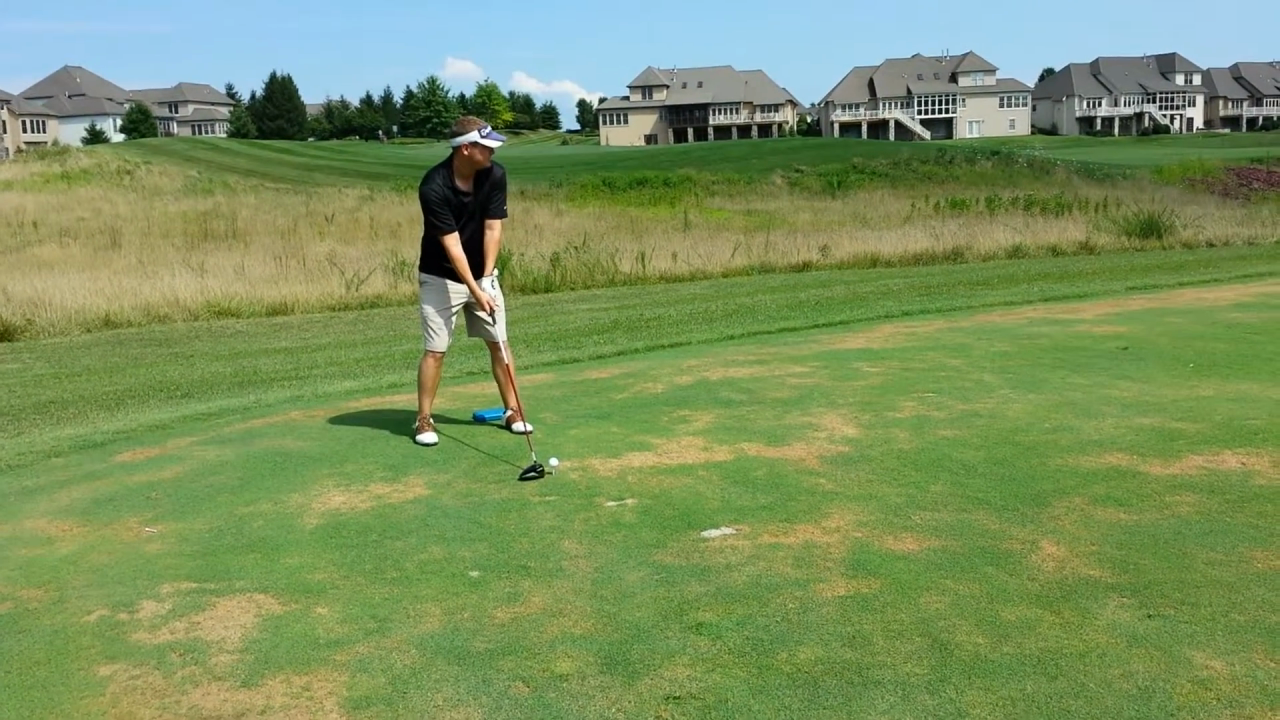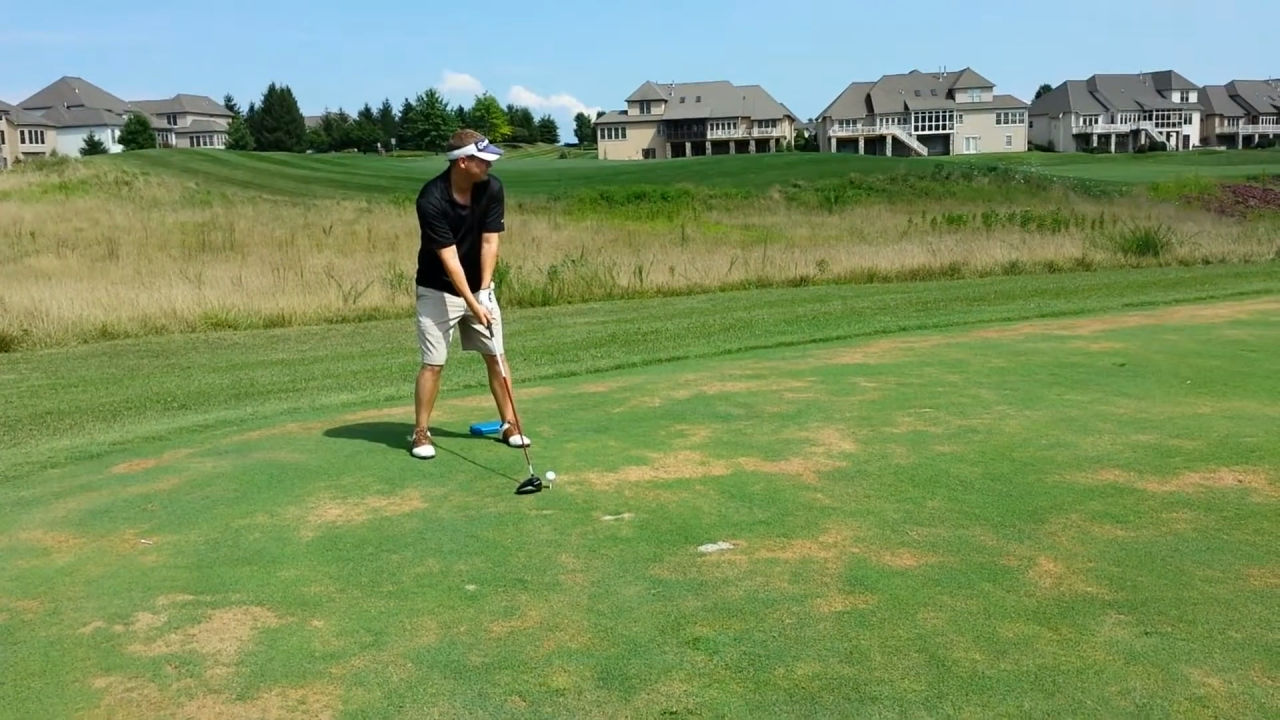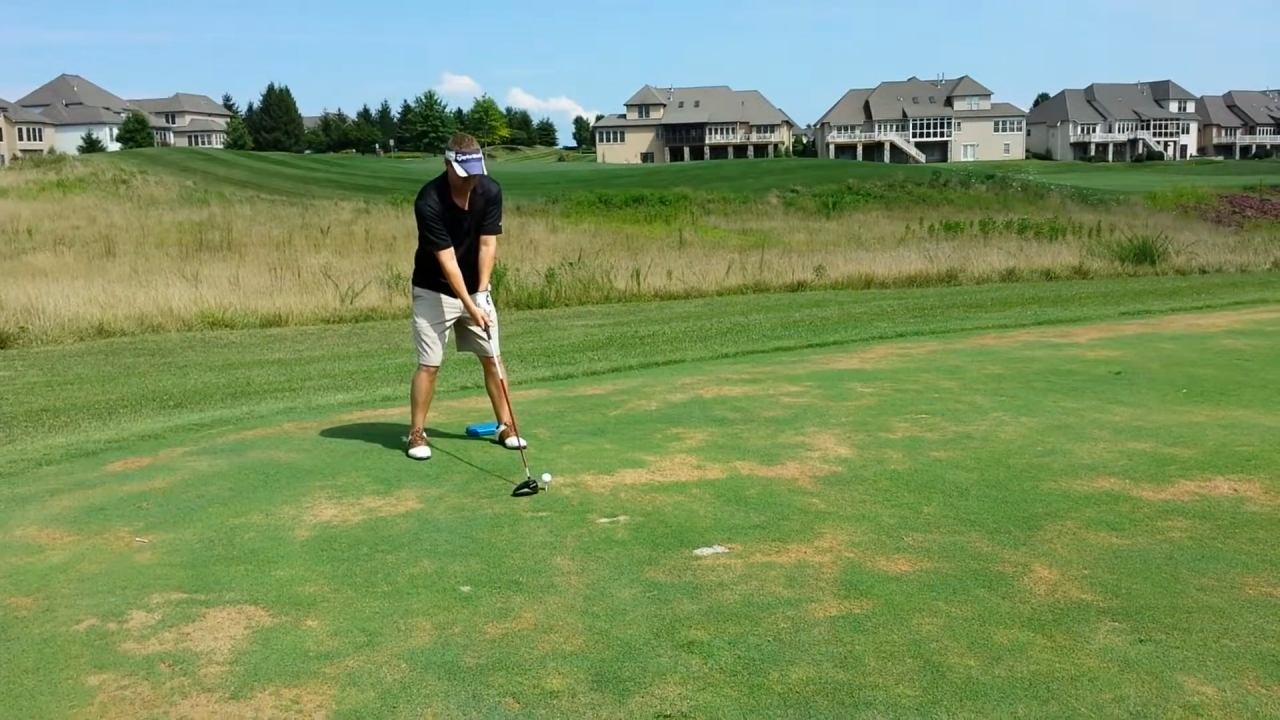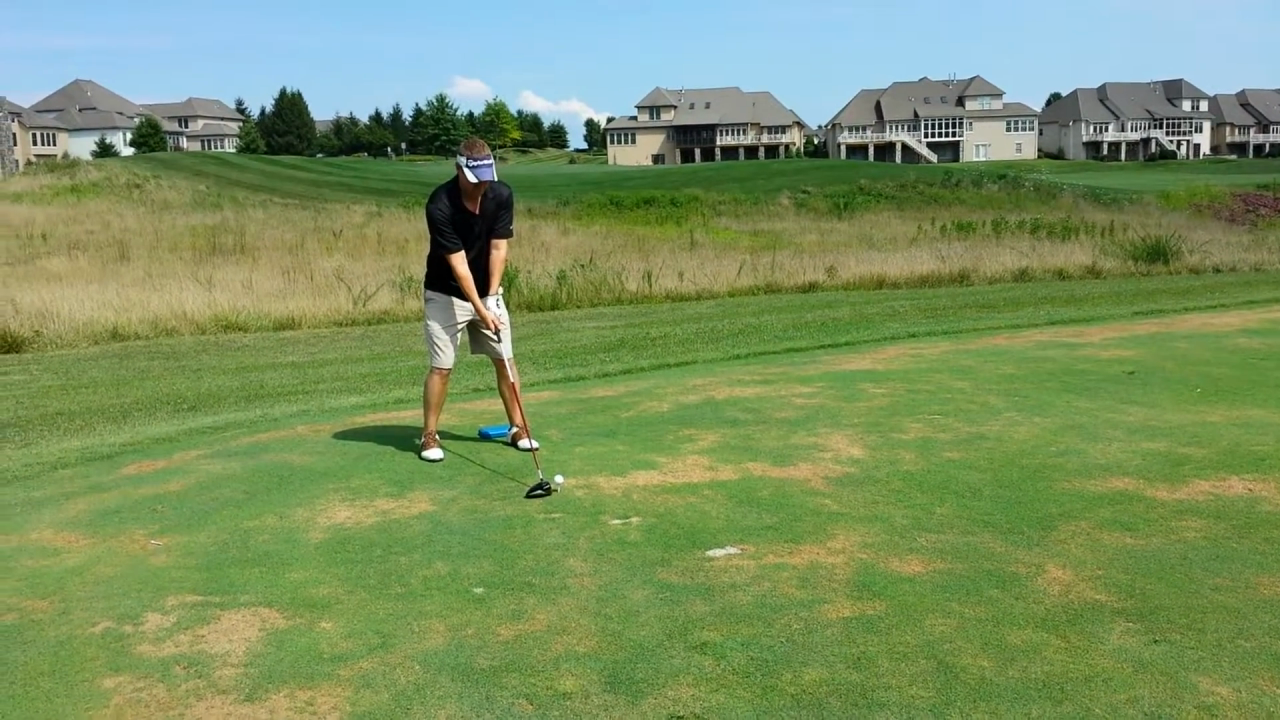
dt=0.5s
person 1, frame 1
left shoulder: (495, 175)
right shoulder: (434, 186)
left elbow: (493, 228)
right elbow: (452, 244)
left wrist: (487, 277)
right wrist: (474, 290)
left hip: (482, 274)
right hip: (440, 277)
left knee: (499, 342)
right knee: (435, 350)
left ankle: (512, 411)
right ankle: (424, 419)
person 1, frame 2
left shoulder: (492, 188)
right shoulder: (431, 199)
left elbow: (490, 242)
right elbow: (449, 258)
left wrist: (484, 291)
right wrist: (471, 304)
left hip: (479, 288)
right hip: (438, 290)
left knee: (496, 356)
right knee: (433, 363)
left ankle: (509, 424)
right ankle: (421, 432)
person 1, frame 3
left shoulder: (491, 191)
right shoulder: (429, 201)
left elbow: (488, 244)
right elbow: (447, 259)
left wrist: (482, 292)
right wrist: (469, 306)
left hip: (476, 289)
right hip: (434, 291)
left knee: (492, 357)
right knee: (429, 363)
left ankle: (505, 425)
right ankle: (417, 432)
person 1, frame 4
left shoulder: (502, 195)
right shoulder: (439, 205)
left elbow: (498, 248)
right elbow: (458, 263)
left wrist: (492, 297)
right wrist: (479, 308)
left hip: (487, 292)
right hip: (446, 293)
left knee: (504, 359)
right knee: (441, 366)
left ankle: (517, 427)
right ankle: (429, 435)
